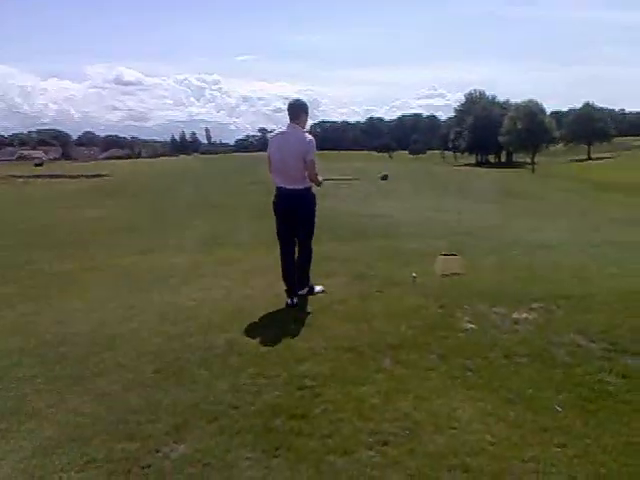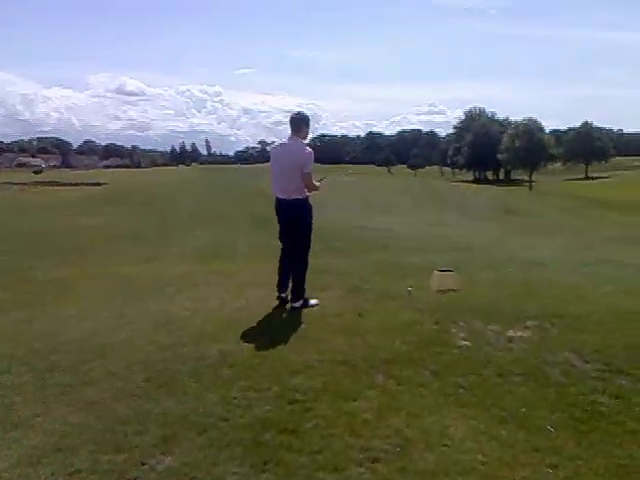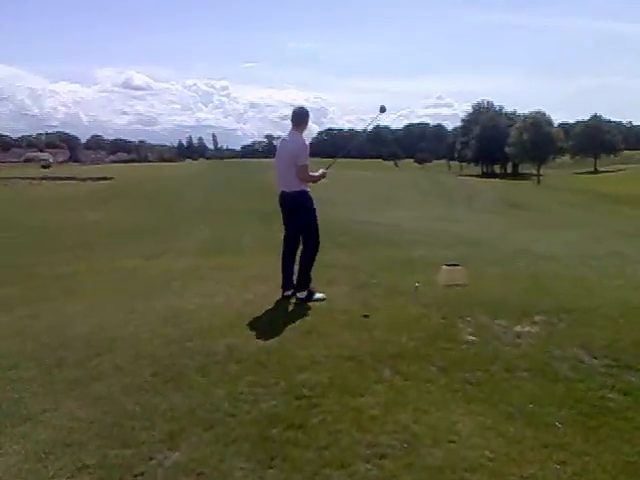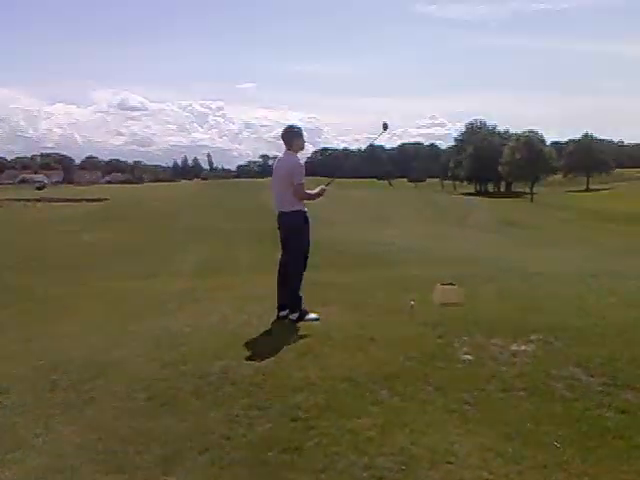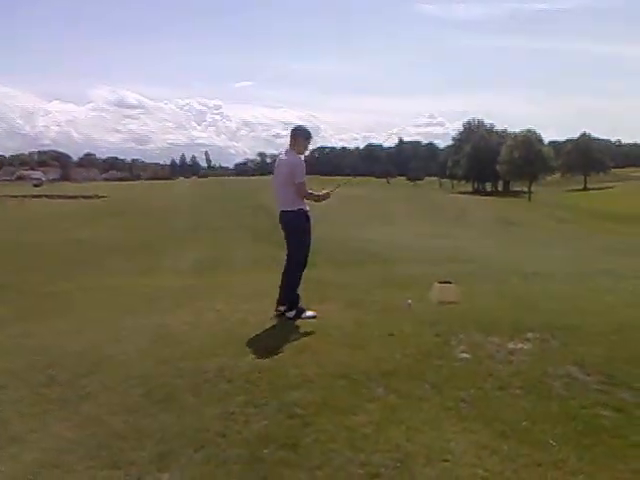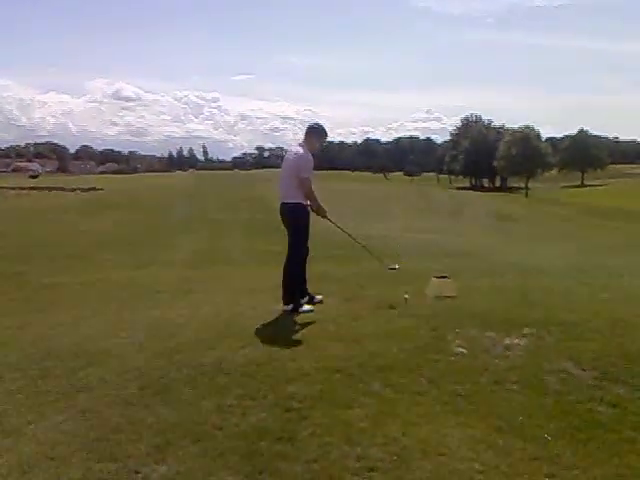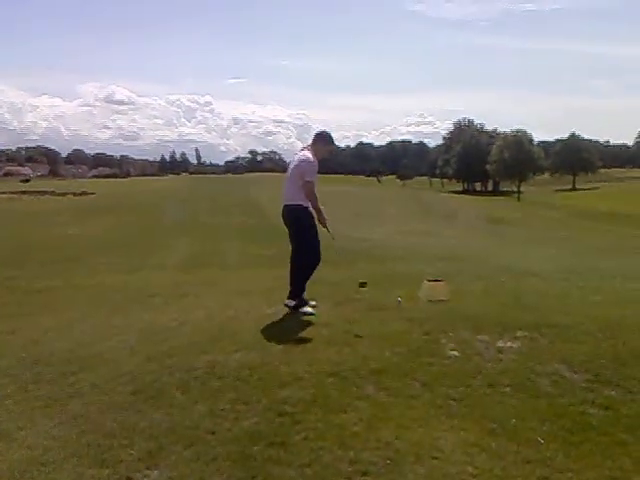
dt=0.4s
person 1, frame 1
left shoulder: (274, 139)
right shoulder: (307, 140)
left elbow: (271, 169)
right elbow: (311, 174)
right wrist: (318, 180)
left hip: (282, 196)
right hip: (303, 196)
left knee: (286, 246)
right knee: (304, 244)
left ankle: (291, 294)
right ankle: (302, 286)
person 1, frame 2
left shoulder: (275, 149)
right shoulder: (306, 152)
left elbow: (279, 177)
right elbow: (308, 184)
right wrist: (316, 186)
left hip: (281, 204)
right hip: (299, 205)
left knee: (287, 248)
right knee: (300, 252)
left ankle: (282, 290)
right ankle: (297, 298)
person 1, frame 3
left shoulder: (283, 142)
right shoulder: (301, 144)
right elbow: (303, 176)
left wrist: (313, 177)
right wrist: (319, 175)
left hip: (285, 196)
right hip: (299, 197)
left knee: (290, 242)
right knee: (311, 242)
left ankle: (287, 287)
right ankle: (303, 289)
person 1, frame 4
left shoulder: (279, 161)
right shoulder: (296, 163)
right elbow: (300, 194)
left wrist: (311, 195)
right wrist: (317, 192)
left hip: (283, 215)
right hip: (296, 217)
left knee: (287, 261)
right knee: (298, 263)
left ankle: (283, 307)
right ankle: (294, 310)
person 1, frame 5
left shoulder: (281, 159)
right shoulder: (297, 161)
right elbow: (302, 192)
left wrist: (313, 196)
right wrist: (319, 196)
left hip: (286, 214)
right hip: (297, 215)
left knee: (292, 259)
right knee: (298, 261)
left ankle: (283, 302)
right ankle: (292, 307)
person 1, frame 6
left shoulder: (293, 152)
right shoulder: (305, 157)
right elbow: (306, 189)
left wrist: (311, 204)
right wrist: (318, 208)
left hip: (288, 206)
right hip: (296, 209)
left knee: (300, 252)
right knee: (296, 254)
left ankle: (301, 294)
right ankle: (290, 301)
person 1, frame 7
left shoulder: (300, 156)
right shoulder: (310, 161)
right elbow: (309, 192)
left wrist: (315, 212)
right wrist: (320, 215)
left hip: (290, 209)
right hip: (299, 211)
left knee: (299, 255)
right knee: (312, 255)
left ankle: (296, 297)
right ankle: (294, 297)
